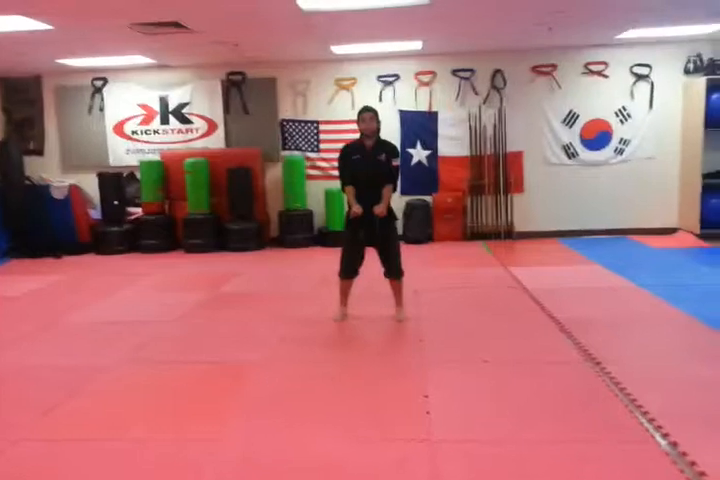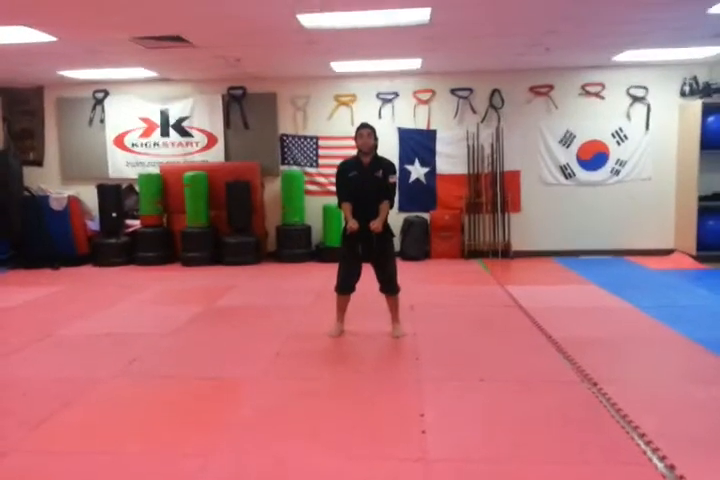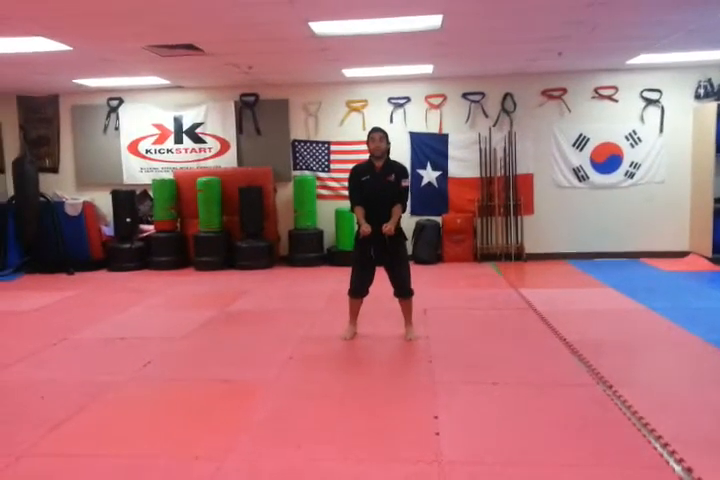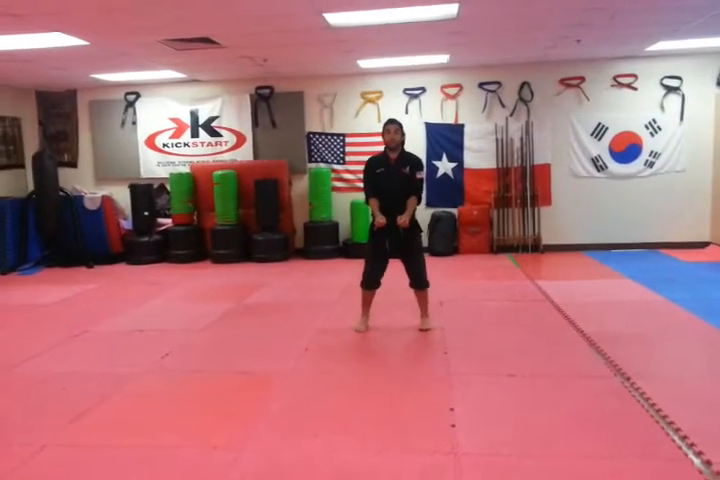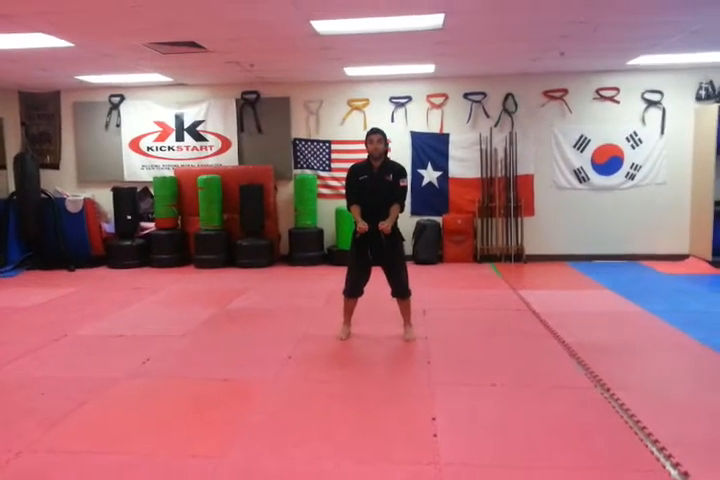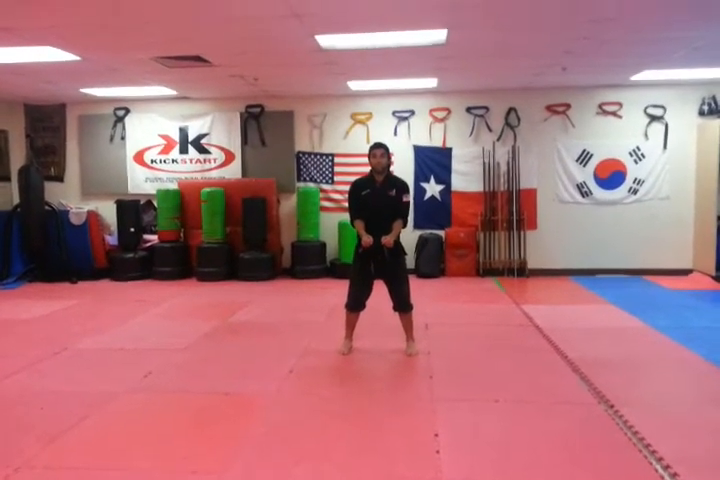
dt=0.7s
person 1, frame 1
left shoulder: (389, 149)
right shoulder: (348, 151)
left elbow: (390, 182)
right elbow: (346, 182)
left wrist: (384, 204)
right wrist: (354, 204)
left hip: (382, 212)
right hip: (357, 212)
left knee: (393, 262)
right knee: (348, 263)
left ankle: (399, 306)
right ankle: (343, 307)
person 1, frame 2
left shoulder: (386, 166)
right shoulder: (345, 167)
left elbow: (388, 198)
right elbow: (343, 198)
left wrist: (380, 219)
right wrist: (350, 219)
left hip: (379, 229)
right hip: (354, 228)
left knee: (388, 278)
right knee: (345, 279)
left ankle: (396, 322)
right ankle: (339, 322)
person 1, frame 3
left shoulder: (399, 170)
right shoulder: (358, 171)
left elbow: (400, 202)
right elbow: (356, 202)
left wrist: (392, 222)
right wrist: (363, 223)
left hip: (392, 232)
right hip: (366, 232)
left knee: (402, 282)
right knee: (358, 282)
left ankle: (409, 325)
right ankle: (352, 325)
person 1, frame 4
left shoulder: (414, 162)
right shoulder: (373, 163)
left elbow: (415, 194)
right elbow: (370, 194)
left wrist: (407, 215)
right wrist: (377, 214)
left hip: (406, 224)
right hip: (381, 224)
left knee: (418, 273)
right knee: (370, 273)
left ankle: (425, 317)
right ankle: (364, 317)
person 1, frame 5
left shoulder: (397, 170)
right shoulder: (356, 170)
left elbow: (399, 201)
right elbow: (352, 201)
left wrist: (390, 221)
right wrist: (359, 221)
left hip: (389, 232)
right hip: (363, 232)
left knee: (400, 282)
right knee: (353, 282)
left ankle: (407, 325)
right ankle: (346, 324)
person 1, frame 6
left shoulder: (400, 185)
right shoulder: (358, 186)
left elbow: (401, 216)
right elbow: (355, 216)
left wrist: (393, 235)
right wrist: (363, 235)
left hip: (391, 247)
right hip: (366, 247)
left knee: (402, 297)
right knee: (355, 296)
left ankle: (410, 340)
right ankle: (348, 339)
